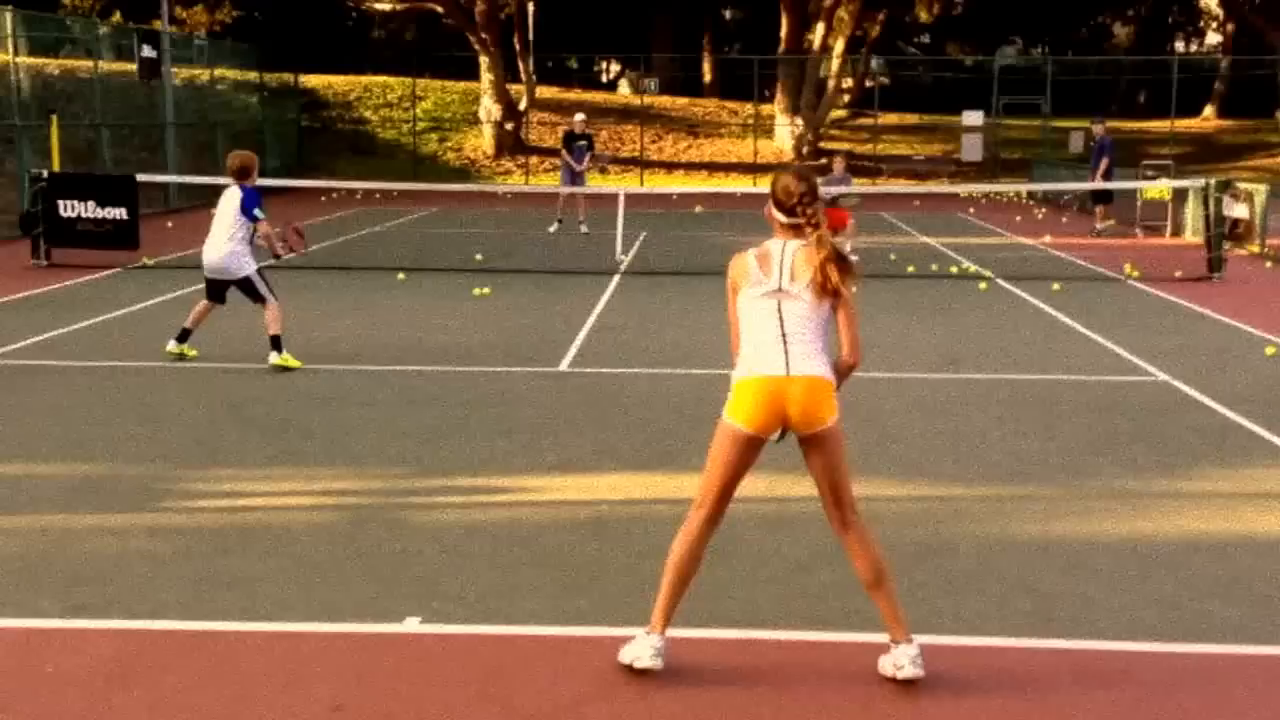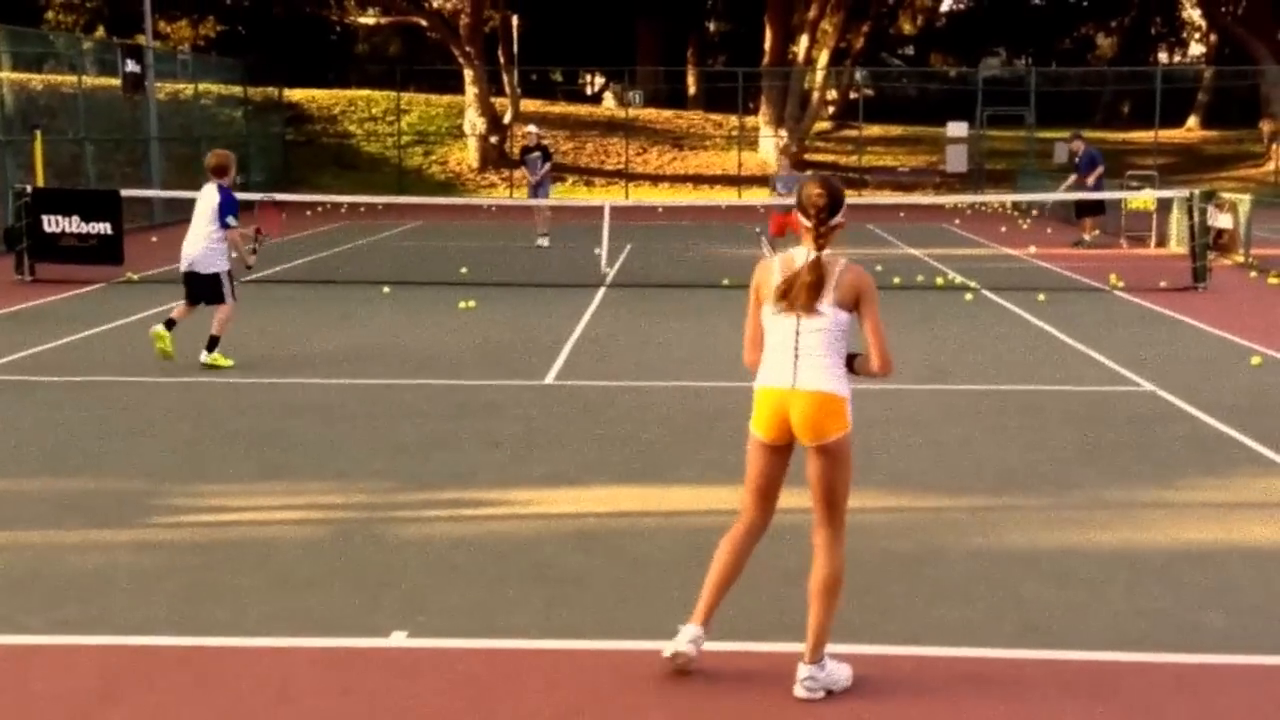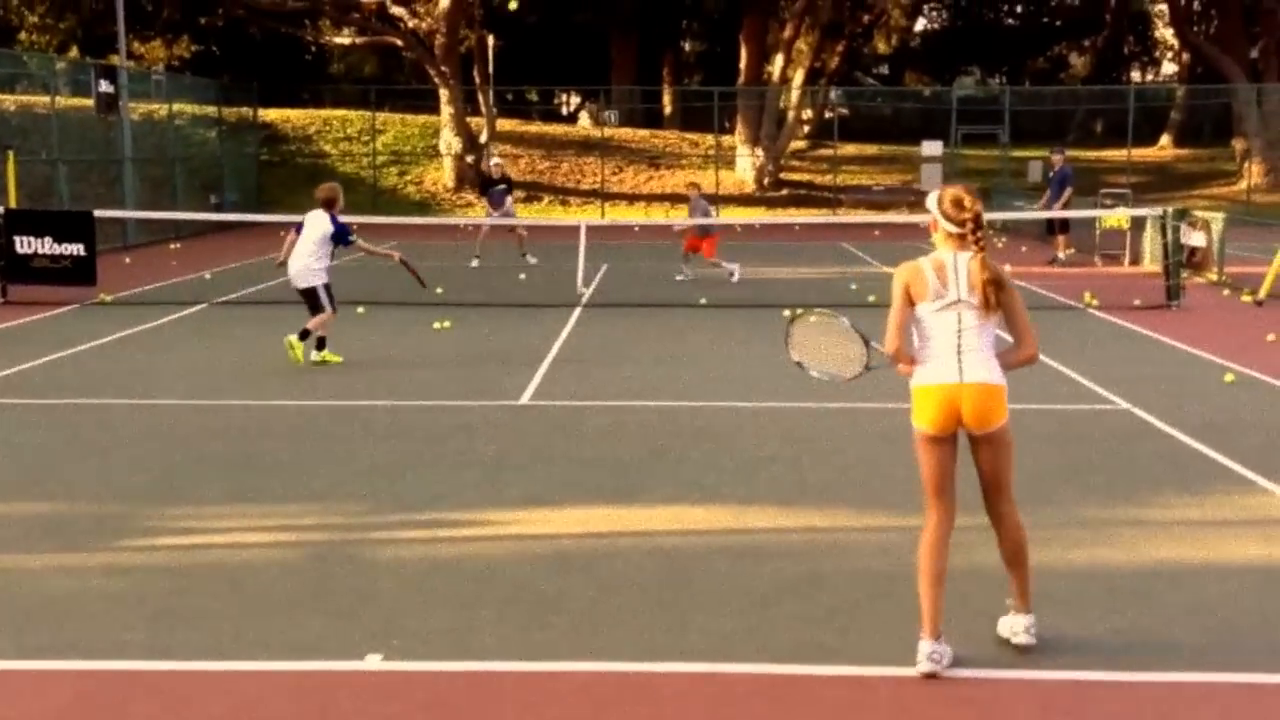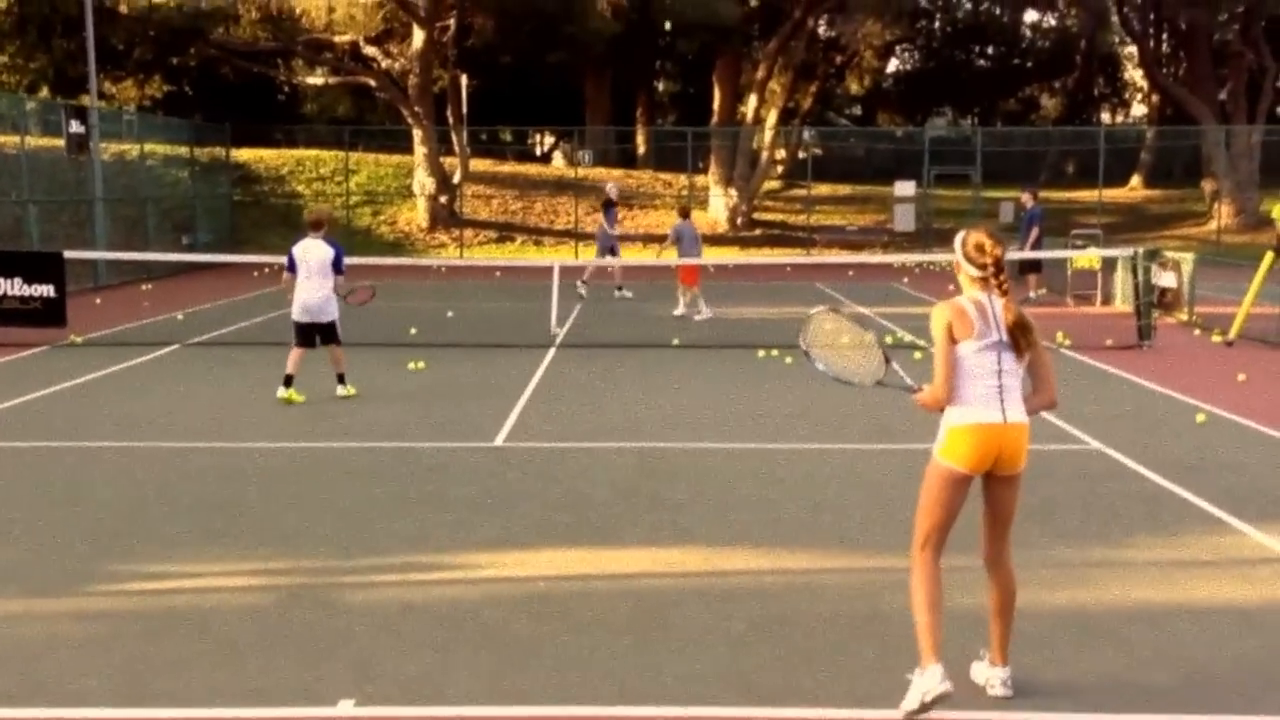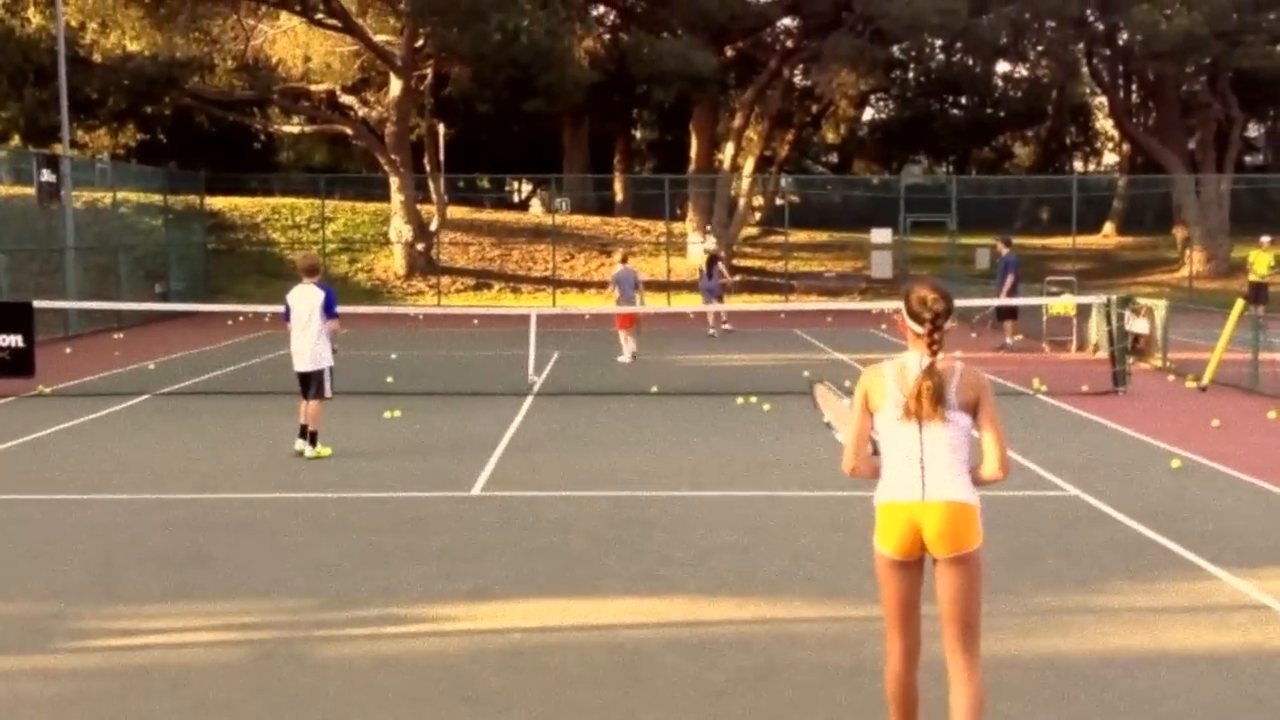
dt=1s
person 1, frame 1
left shoulder: (740, 265)
right shoulder: (828, 265)
right elbow: (850, 357)
left hip: (753, 392)
right hip: (813, 390)
left knee: (705, 515)
right knee: (847, 522)
left ankle: (653, 638)
right ankle: (901, 646)
person 1, frame 2
left shoulder: (765, 272)
right shoulder: (856, 278)
left elbow: (751, 357)
right elbow: (881, 364)
left hip: (770, 401)
right hip: (825, 405)
left knee: (751, 522)
right knee: (829, 534)
left ankle: (694, 628)
right ankle: (814, 665)
person 1, frame 3
left shoulder: (910, 273)
right shoulder: (994, 274)
left elbow: (894, 347)
right elbow: (1028, 350)
right wrist: (980, 368)
left hip: (933, 396)
right hip: (987, 394)
left knee: (938, 516)
right knee: (1002, 505)
left ankle: (930, 640)
right ankle: (1021, 614)
person 1, frame 4
left shoulder: (949, 312)
right shoulder: (1019, 318)
left elbow: (941, 393)
right elbow: (1046, 395)
left wrist: (926, 398)
right wrist: (1001, 410)
left hip: (964, 437)
right hip: (1013, 437)
left knee: (924, 554)
right knee: (997, 554)
left ankle: (930, 669)
right ankle: (998, 667)
person 1, frame 5
left shoulder: (873, 378)
right shoulder: (971, 380)
left elbow: (853, 464)
right elbow: (996, 466)
left hip: (895, 516)
right hip: (955, 515)
left knee: (902, 650)
right knee: (963, 656)
person 2, frame 1
left shoulder: (227, 193)
right shoulder: (249, 194)
right elbow: (264, 229)
left wrist: (267, 242)
right wrist: (275, 246)
left hip: (210, 257)
right hip: (234, 259)
left knee: (210, 301)
right knee: (270, 303)
left ankle: (178, 343)
right ankle: (277, 354)
person 2, frame 2
left shoulder: (205, 191)
right shoulder: (227, 197)
right elbow: (230, 234)
left wrist: (245, 232)
right wrist: (246, 257)
left hip: (189, 253)
right hip: (210, 256)
left knee: (191, 303)
right knee: (226, 305)
left ankle: (164, 328)
right ankle: (209, 352)
person 2, frame 3
left shoulder: (311, 216)
right shoulder: (335, 226)
left elbow: (293, 235)
right elbow: (362, 246)
left wrist: (283, 256)
right wrist: (390, 254)
left hip: (296, 269)
right hip: (311, 271)
left knee: (322, 311)
right knee: (327, 313)
left ankle: (319, 351)
right ankle: (298, 338)
person 2, frame 4
left shoulder: (296, 248)
right shoulder: (333, 249)
left elbow: (287, 277)
right elbow: (339, 282)
left hip: (301, 304)
right hip: (325, 304)
left knee: (299, 346)
right knee: (334, 345)
left ankle: (285, 388)
right ankle: (342, 386)
person 2, frame 5
left shoulder: (291, 294)
right shoulder: (325, 292)
left elbow: (289, 326)
right elbow: (333, 325)
right wrist: (330, 344)
left hip: (298, 353)
right hip: (319, 353)
left knee: (306, 397)
right knee: (316, 398)
left ankle: (301, 440)
right ankle: (312, 445)
